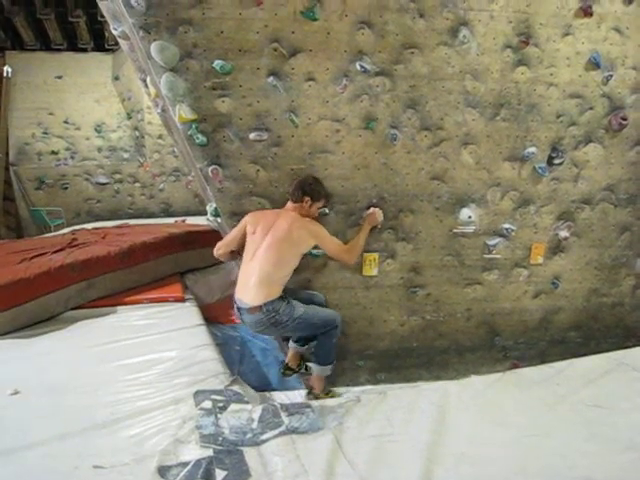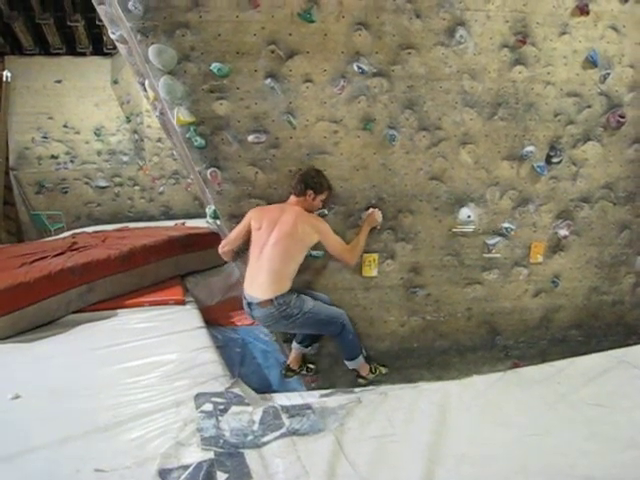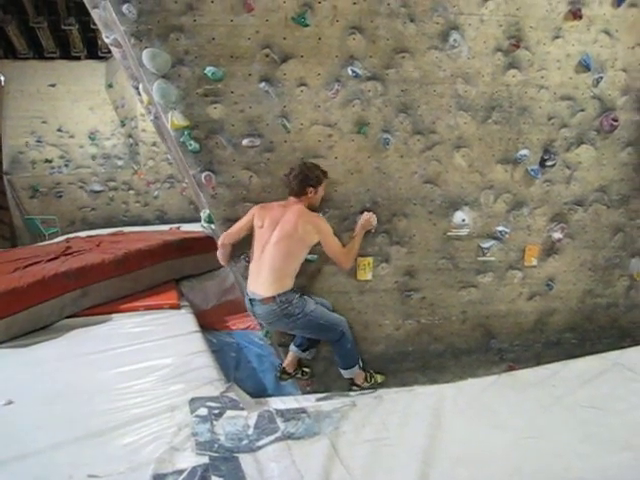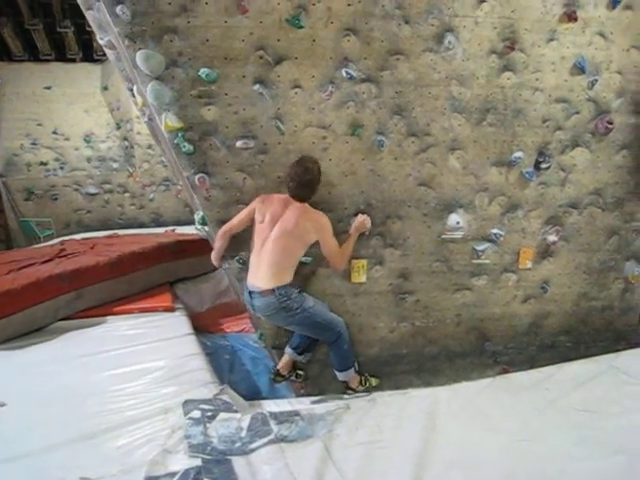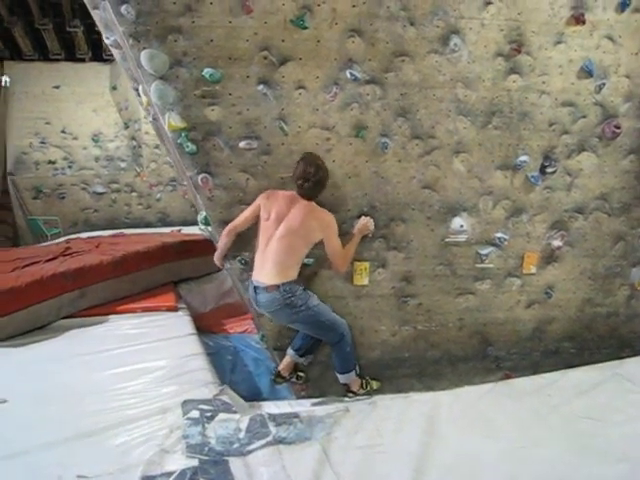
dt=0.4s
person 1, frame 1
left shoulder: (254, 217)
right shoulder: (308, 228)
left elbow: (220, 251)
right elbow: (349, 256)
right wrist: (368, 224)
left hip: (241, 307)
right hip: (264, 314)
left knee: (316, 302)
right knee: (332, 321)
left ankle: (292, 361)
right ankle: (317, 387)
person 1, frame 2
left shoulder: (257, 213)
right shoulder: (313, 223)
left elbow: (224, 249)
right elbow: (350, 257)
right wrist: (367, 225)
left hip: (250, 304)
right hip: (274, 308)
left knee: (322, 304)
right knee: (339, 320)
left ankle: (294, 362)
right ankle: (363, 370)
person 1, frame 3
left shoulder: (261, 210)
right shoulder: (314, 222)
left elbow: (224, 241)
right elbow: (345, 262)
left wrist: (224, 260)
right wrist: (361, 230)
left hip: (252, 301)
right hip: (276, 306)
left knee: (322, 311)
right knee: (339, 327)
left ankle: (290, 365)
right ankle: (358, 377)
person 1, frame 4
left shoulder: (264, 202)
right shoulder: (316, 220)
left elbow: (224, 232)
right elbow: (338, 264)
left wrist: (216, 257)
right wrist: (355, 231)
left hip: (251, 295)
right hip: (275, 298)
left knee: (318, 315)
right knee: (336, 328)
left ankle: (285, 367)
right ankle: (353, 381)
person 1, frame 5
left shoulder: (269, 198)
right shoulder: (323, 219)
left elbow: (230, 231)
right elbow: (340, 265)
left wrist: (219, 255)
right wrist: (358, 233)
left hip: (256, 292)
right hip: (281, 295)
left knee: (320, 318)
right knee: (339, 330)
left ankle: (286, 368)
right ankle: (354, 384)
